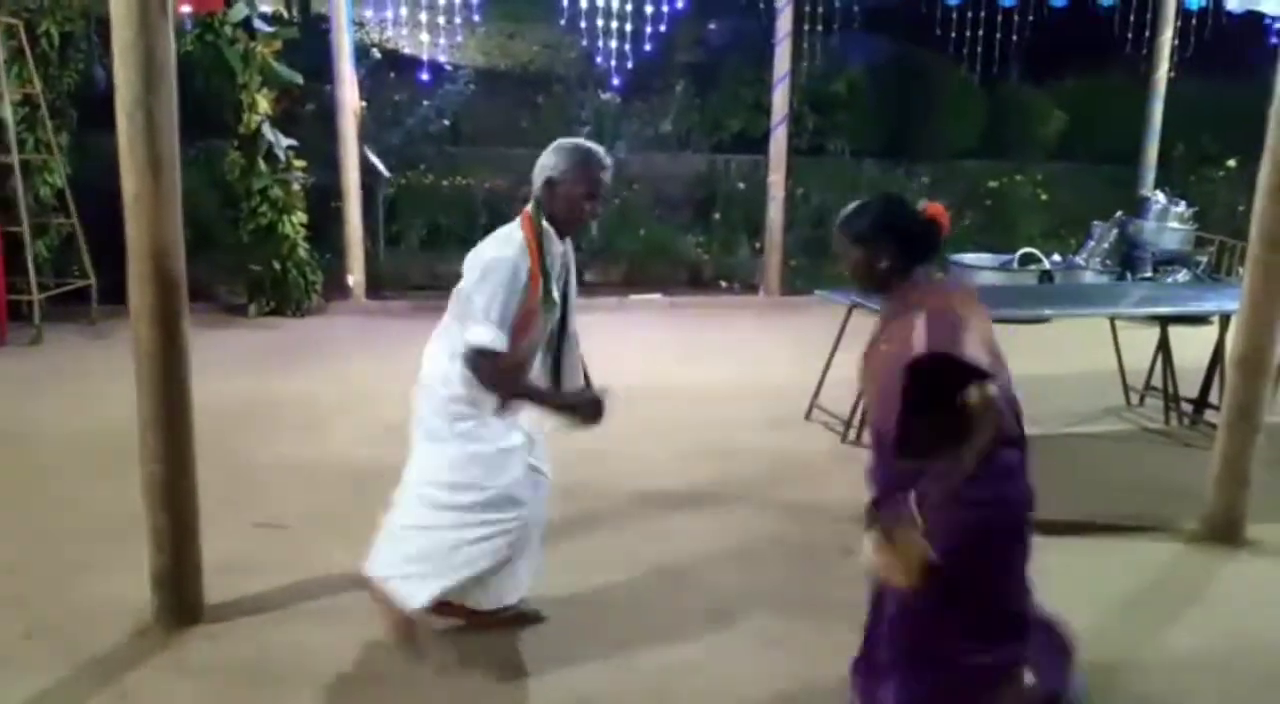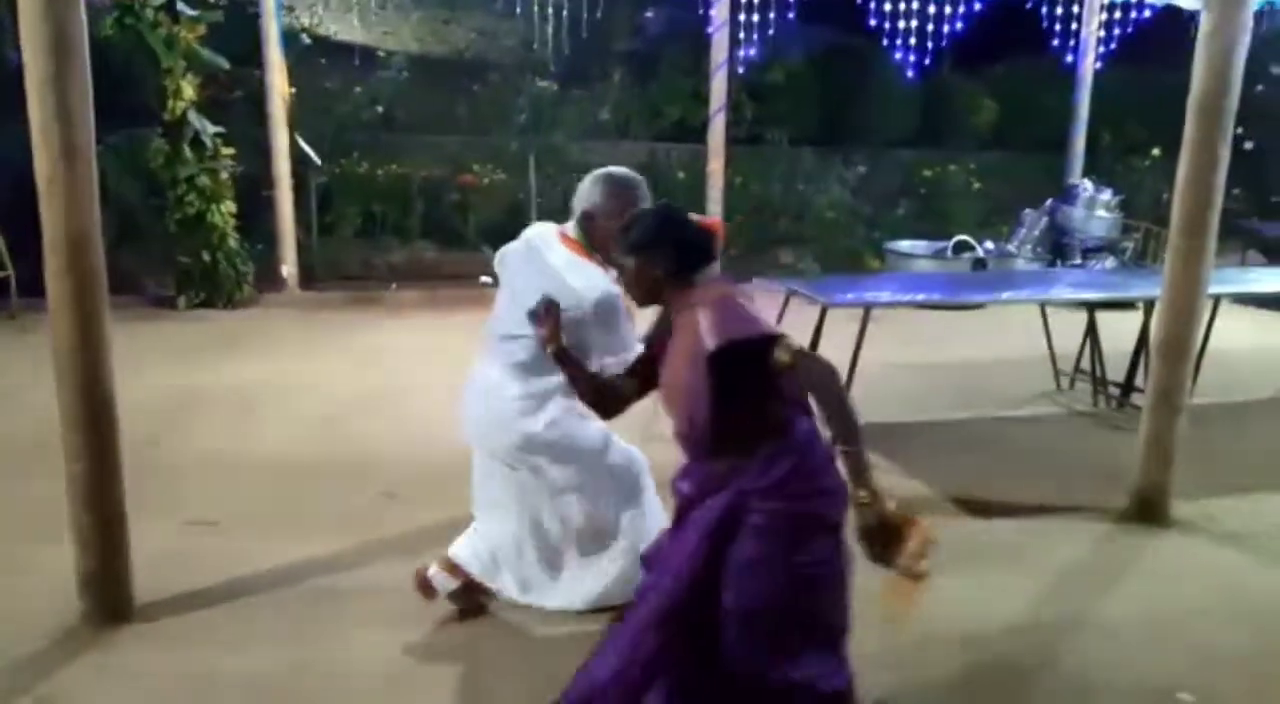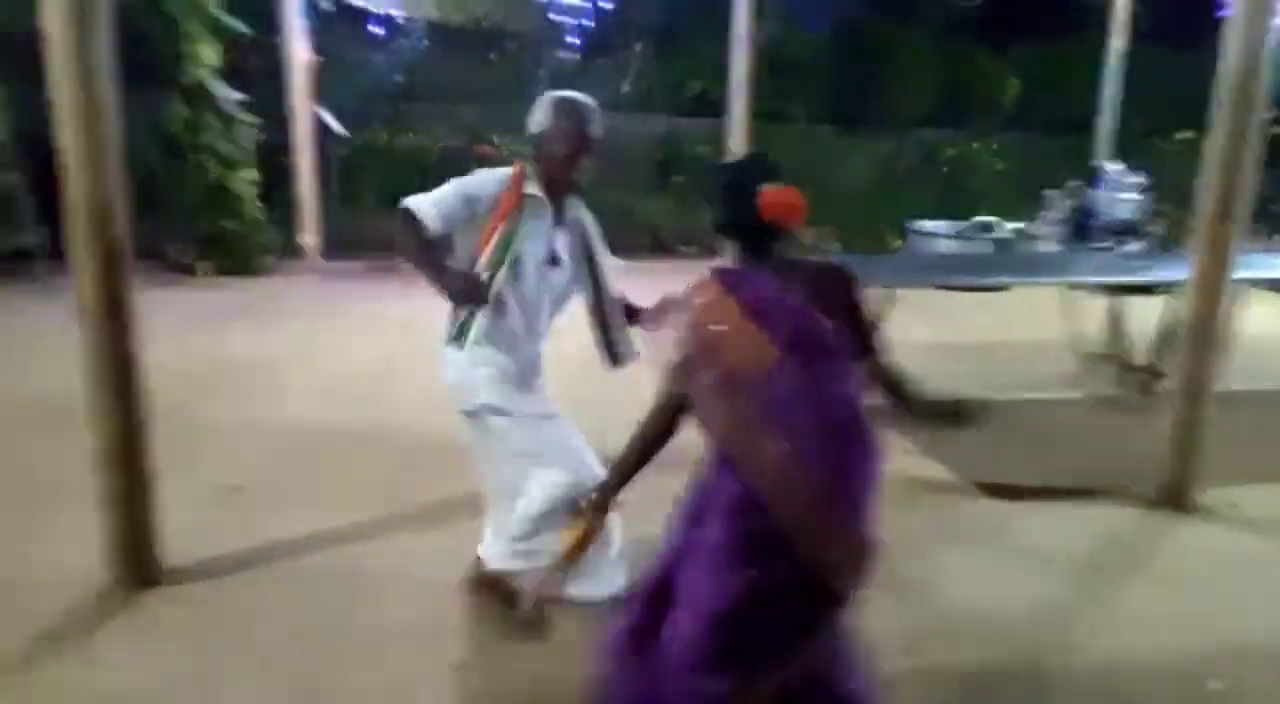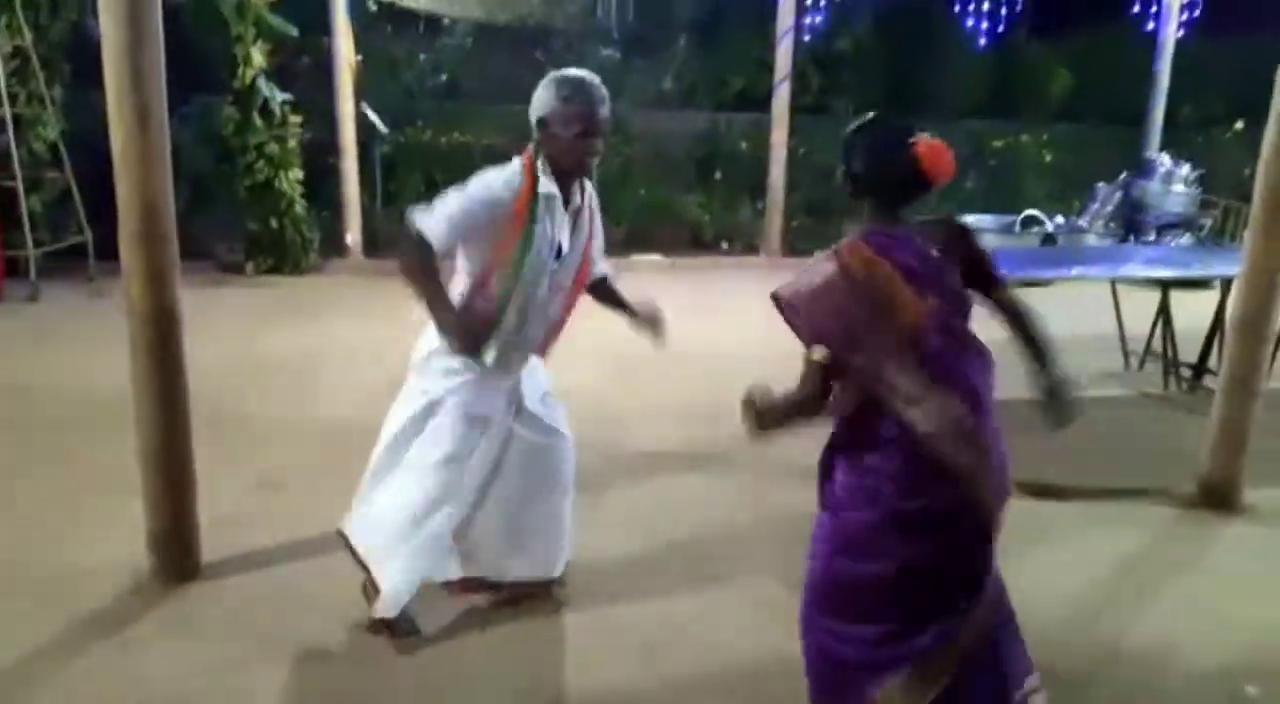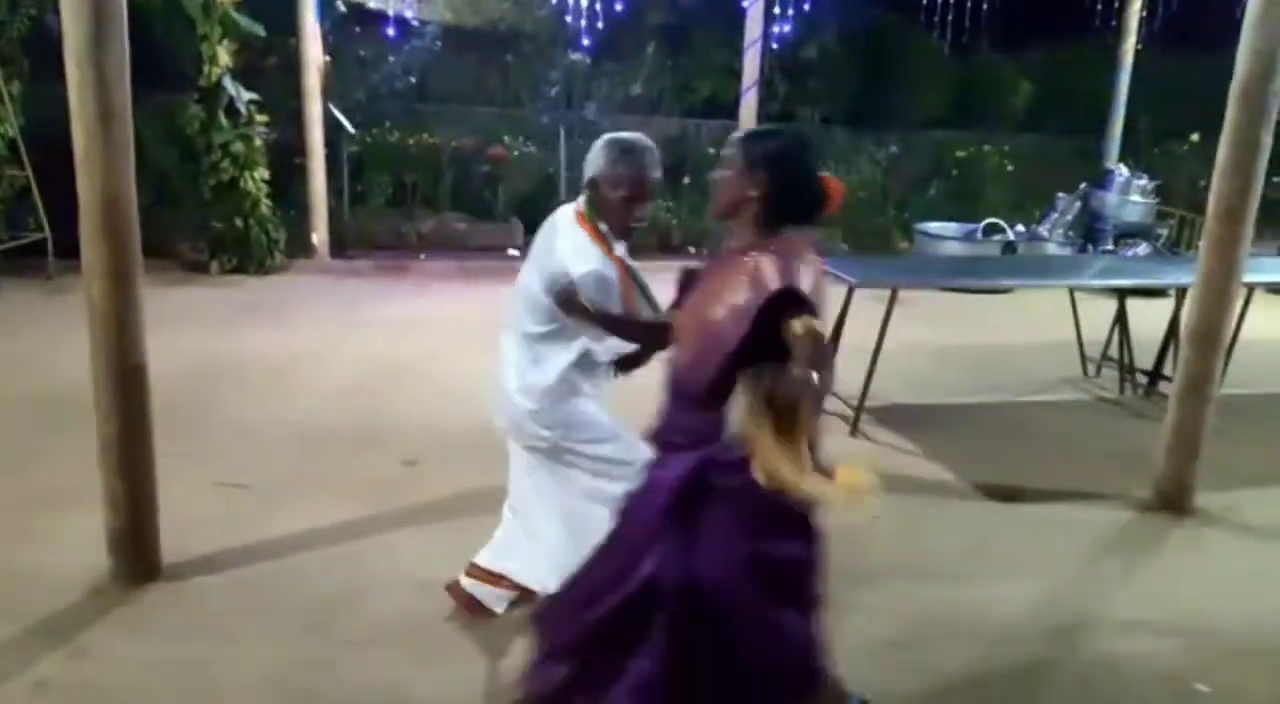
dt=0.5s
person 1, frame 1
left shoulder: (938, 315)
right shoulder: (903, 311)
left elbow: (993, 417)
left wrist: (932, 505)
left hip: (966, 498)
right hip: (921, 488)
left knee: (934, 627)
person 1, frame 2
left shoulder: (717, 312)
right shoulder: (674, 328)
left elbow: (818, 376)
right elbow: (608, 401)
left wrist: (865, 490)
right wrist: (557, 349)
left hip: (776, 497)
right hip: (731, 497)
left knee: (773, 647)
right knee: (674, 620)
person 1, frame 3
left shoulder: (707, 307)
right shoulder: (831, 286)
left elbow: (664, 420)
right elbow: (889, 384)
left wrist: (602, 496)
right wrist: (937, 408)
left hip: (756, 501)
right hip: (832, 492)
left knee: (708, 636)
right knee: (799, 609)
person 1, frame 4
left shoulder: (844, 271)
right shoulder: (949, 241)
left elbow: (820, 396)
right elbow: (1014, 310)
left wrist: (766, 410)
right wrist: (1050, 377)
left hip: (887, 465)
right hip: (957, 457)
left knee: (855, 607)
right knee: (960, 585)
person 1, frame 5
left shoulder: (783, 268)
right shoulder: (727, 263)
left elbow: (812, 362)
right elbow: (663, 332)
left wrist: (794, 388)
right wrist: (589, 313)
left hip: (741, 476)
right hip: (689, 465)
left knee: (751, 624)
right knee: (641, 595)
person 2, frame 1
left shoulder: (556, 246)
right shoulder: (510, 257)
left elbow: (556, 327)
right elbow: (484, 362)
left wrist: (580, 384)
right wrist: (560, 403)
left hip: (497, 401)
right hip: (463, 398)
left knee: (524, 488)
right knee: (499, 500)
left ankle: (487, 599)
right ankle: (400, 585)
person 2, frame 2
left shoulder: (537, 238)
right shoulder: (597, 293)
left elbow: (501, 264)
right elbow: (625, 371)
left hip: (492, 402)
right hip: (532, 421)
left knee: (517, 507)
right knee: (624, 476)
left ankle: (454, 572)
right ankle: (634, 591)
person 2, frame 3
left shoulder: (575, 218)
right shoulder: (493, 190)
left elbow: (597, 293)
right elbow: (412, 221)
left wrist: (642, 315)
right wrist: (446, 275)
left hip: (517, 364)
right hip: (486, 362)
left knee: (519, 470)
right knee: (565, 471)
left ankle: (498, 565)
right ankle: (504, 565)
person 2, frame 4
left shoulder: (586, 199)
right shoulder: (496, 193)
left elbow: (589, 275)
right elbow: (417, 245)
left wrist: (631, 309)
right wrist: (443, 313)
left hip: (514, 359)
right hip: (464, 360)
left knee: (548, 452)
right knee: (437, 477)
left ankle: (512, 571)
right ankle: (387, 593)
person 2, frame 5
left shoulder: (570, 223)
right shoulder: (589, 268)
right elbow: (623, 358)
left hip: (535, 390)
right hip: (552, 401)
left knee: (546, 496)
right knee: (637, 480)
left ankle: (485, 583)
